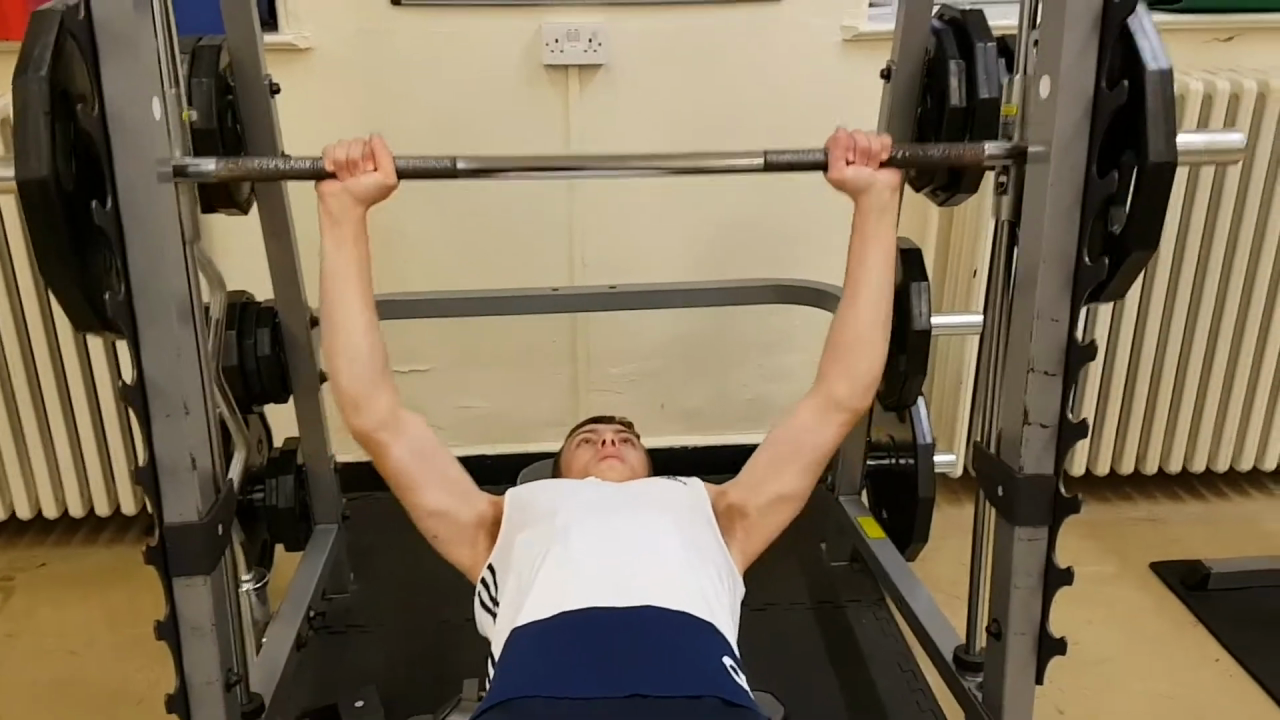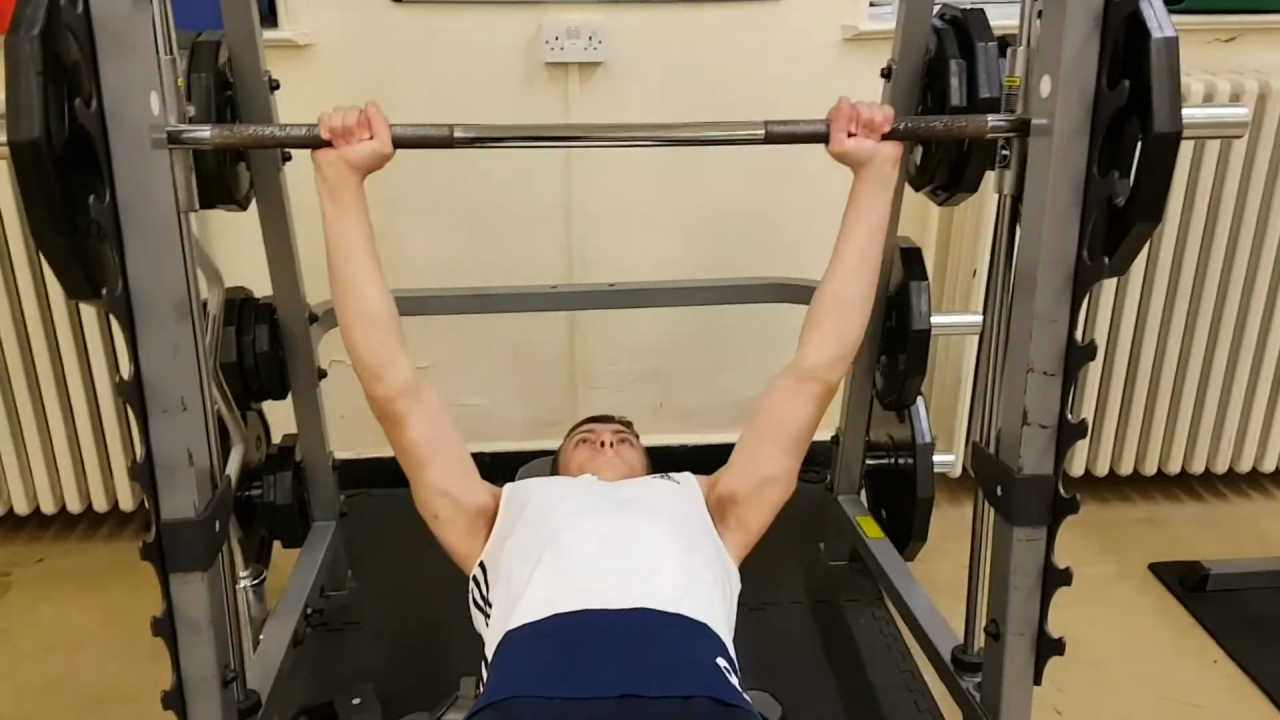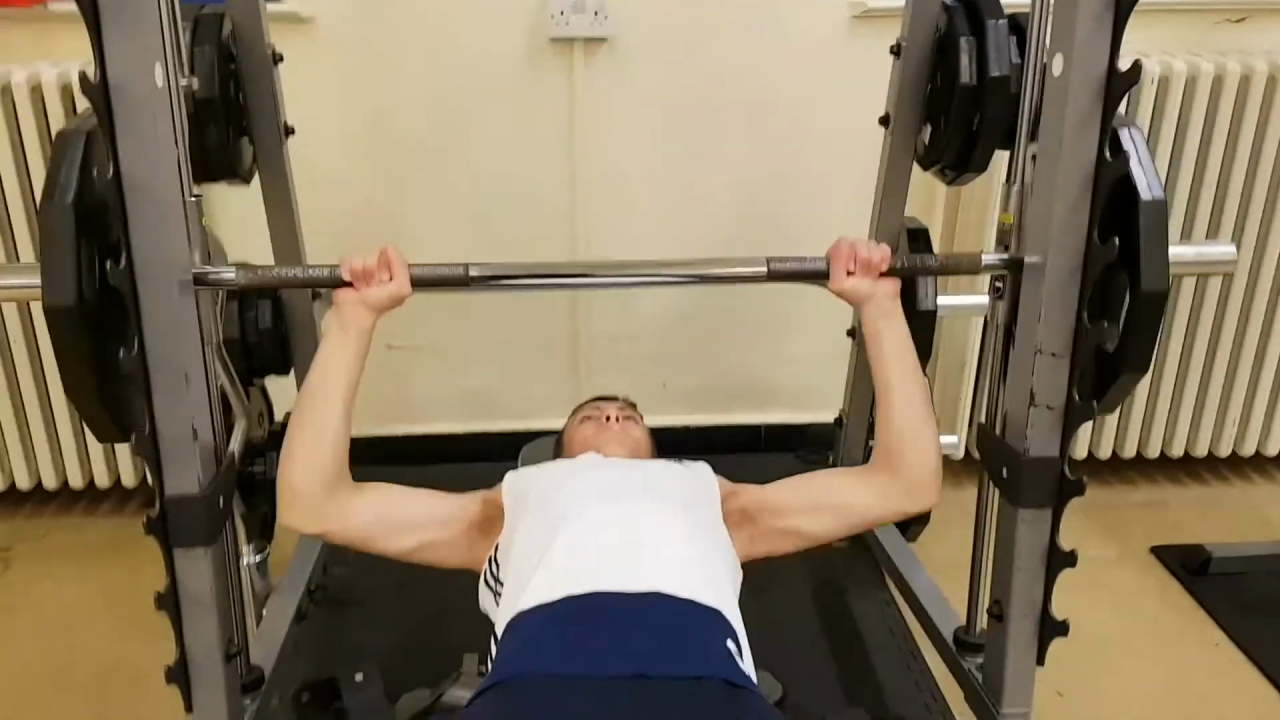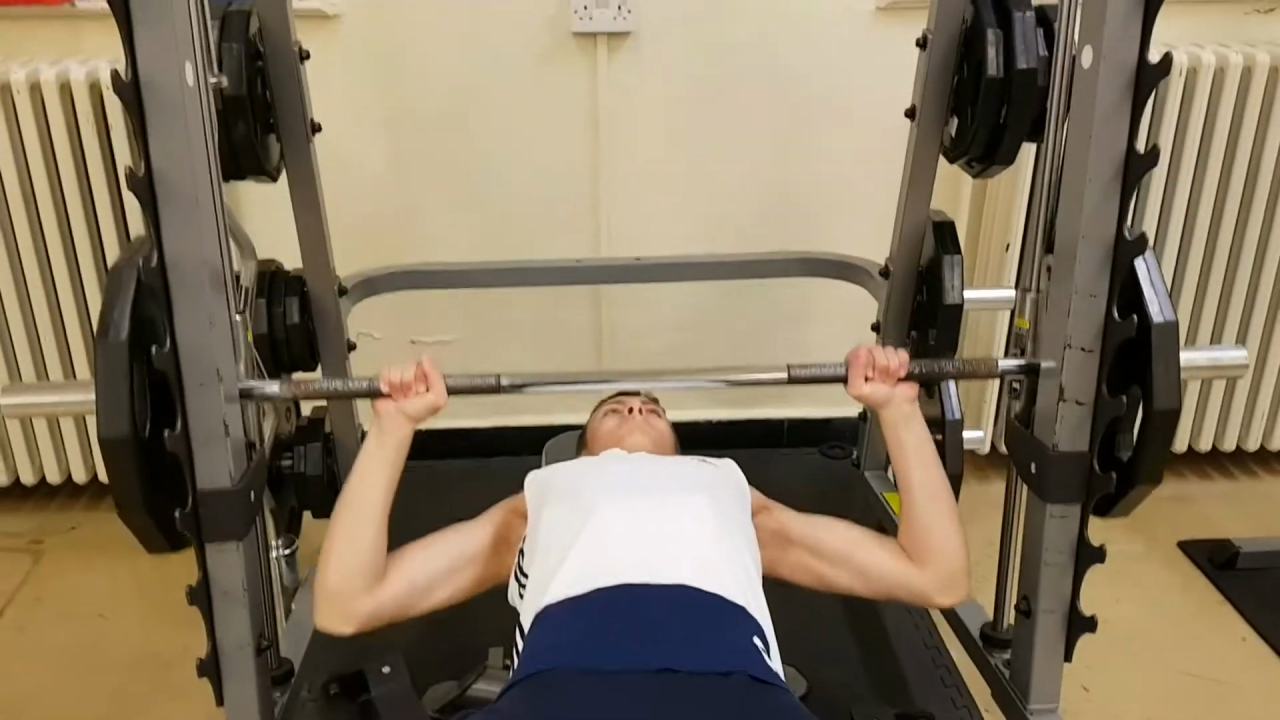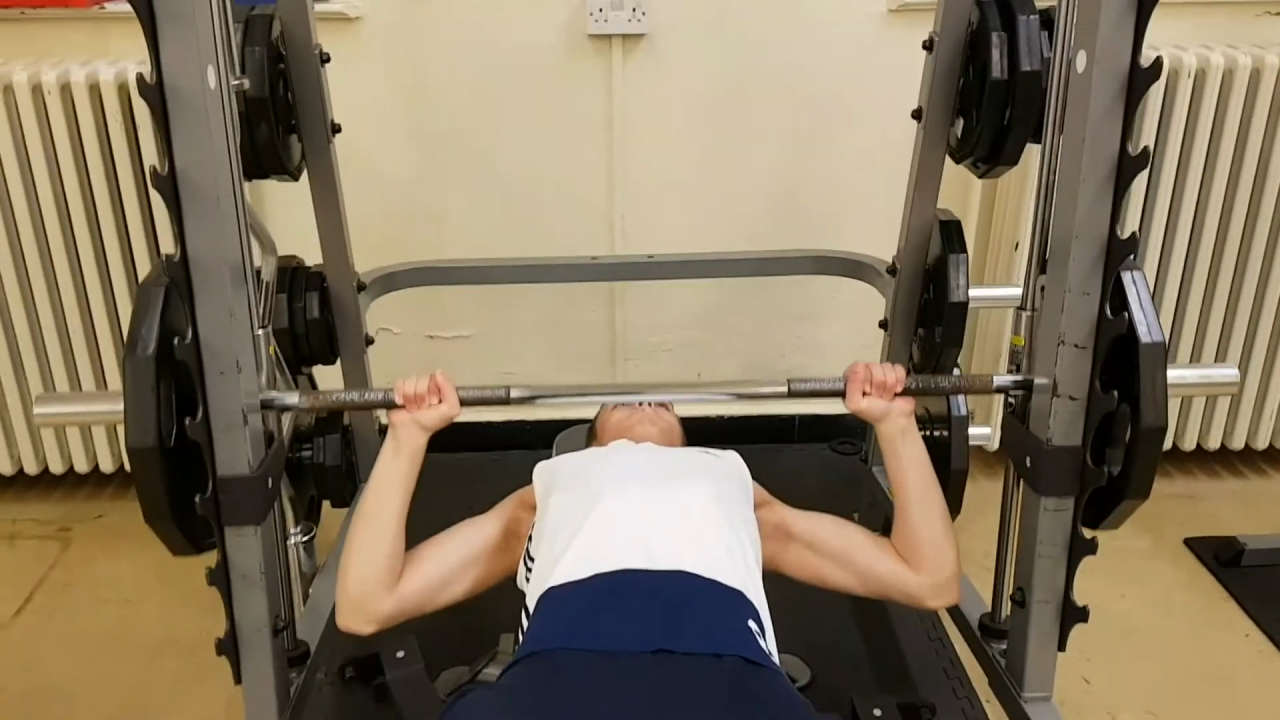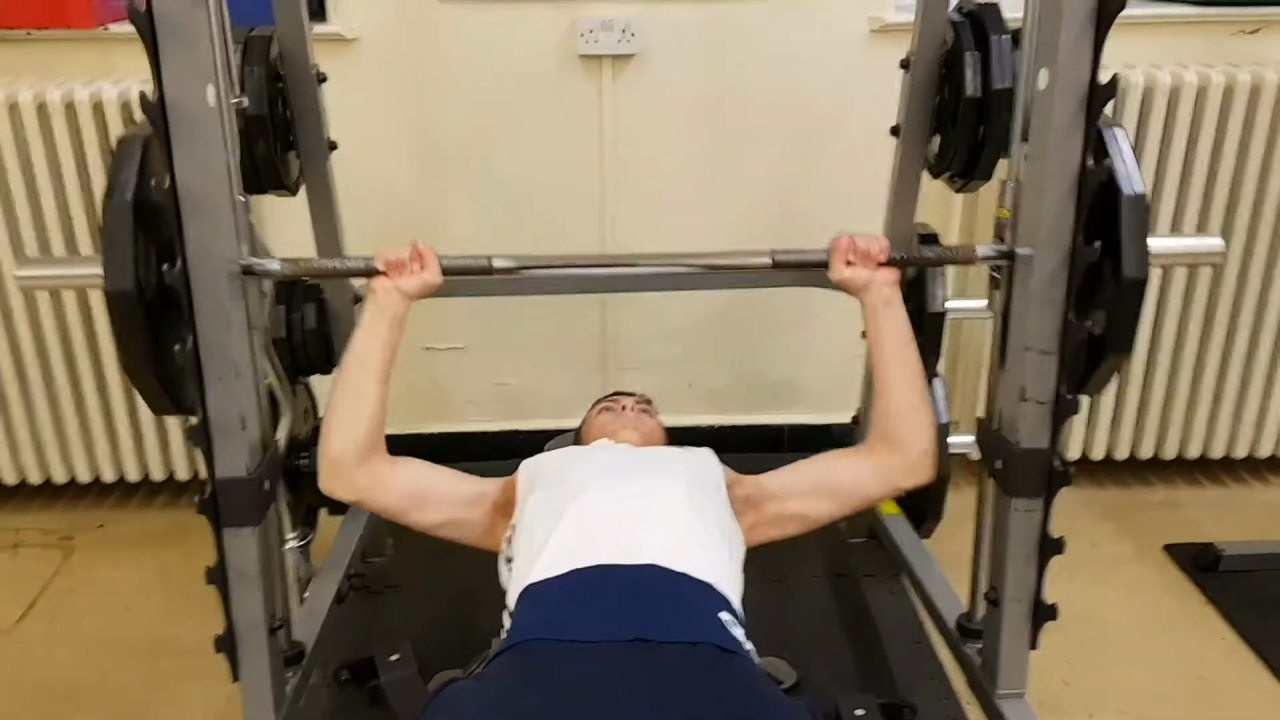
dt=0.5s
person 1, frame 1
left shoulder: (707, 510)
right shoulder: (510, 518)
left elbow: (842, 394)
right elbow: (371, 409)
left wrist: (875, 201)
right wrist: (344, 209)
person 1, frame 2
left shoulder: (701, 504)
right shoulder: (505, 511)
left elbow: (816, 369)
right elbow: (391, 382)
left wrist: (874, 171)
right wrist: (342, 177)
person 1, frame 3
left shoulder: (709, 495)
right shoulder: (512, 501)
left elbow: (907, 485)
right elbow: (310, 503)
left wrist: (879, 308)
right wrist: (352, 322)
person 1, frame 4
left shoulder: (734, 491)
right shoulder: (537, 499)
left elbow: (939, 577)
right elbow: (344, 603)
left wrist: (897, 409)
right wrist: (394, 424)
person 1, frame 5
left shoulder: (734, 482)
right shoulder: (547, 489)
left elbow: (929, 579)
right elbow: (365, 603)
left wrist: (894, 421)
right wrist: (409, 433)
person 1, frame 6
left shoulder: (718, 486)
right shoulder: (530, 485)
left elbow: (904, 458)
right elbow: (348, 470)
left wrist: (878, 296)
right wrist: (388, 304)
left hip: (703, 665)
right hip: (546, 661)
